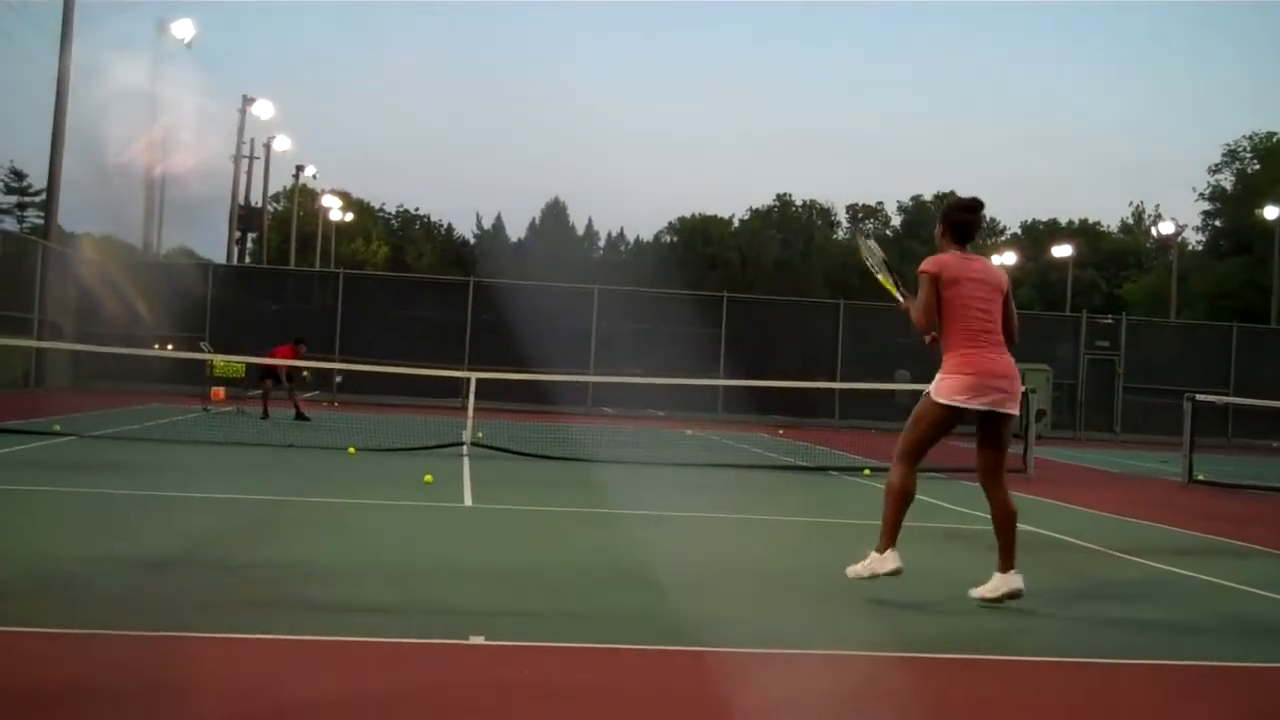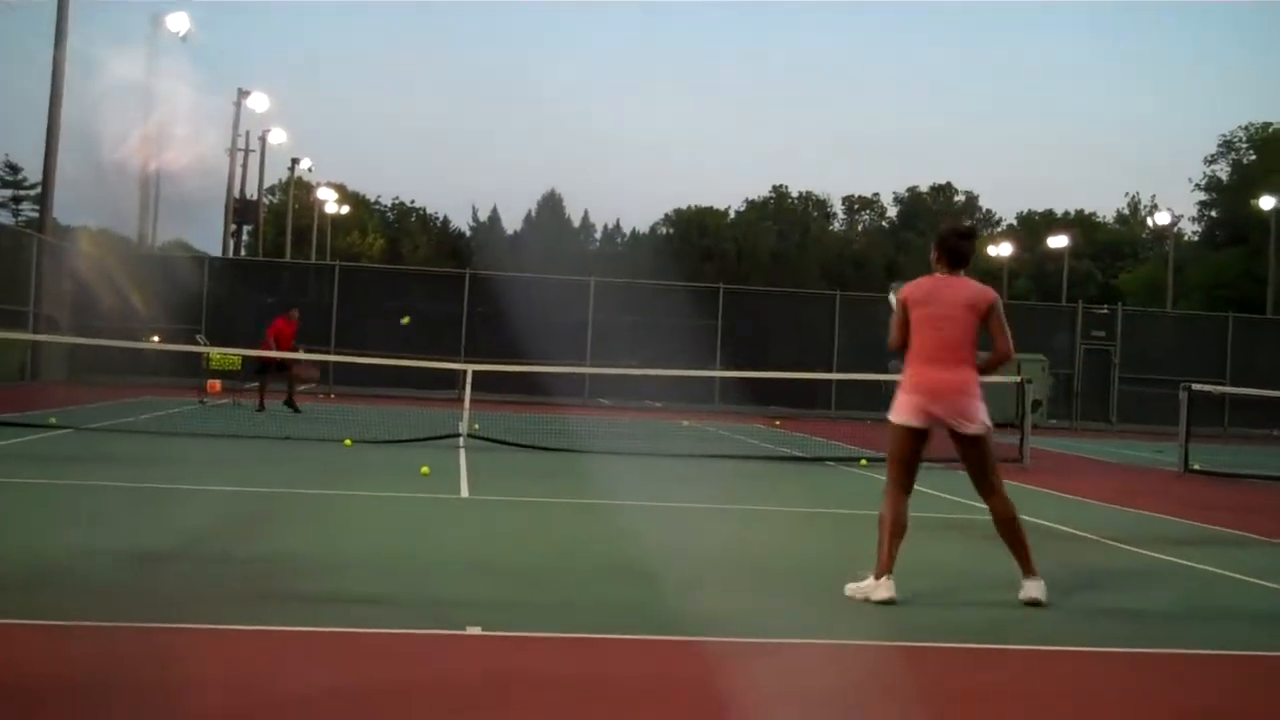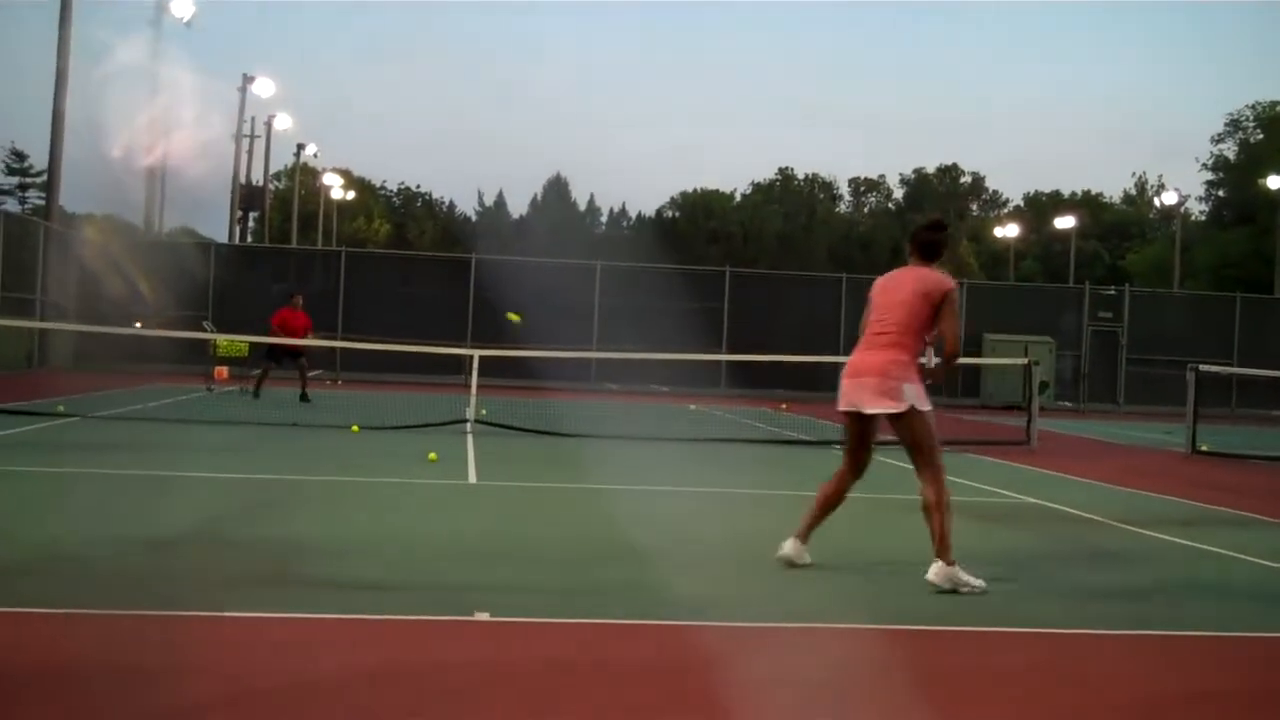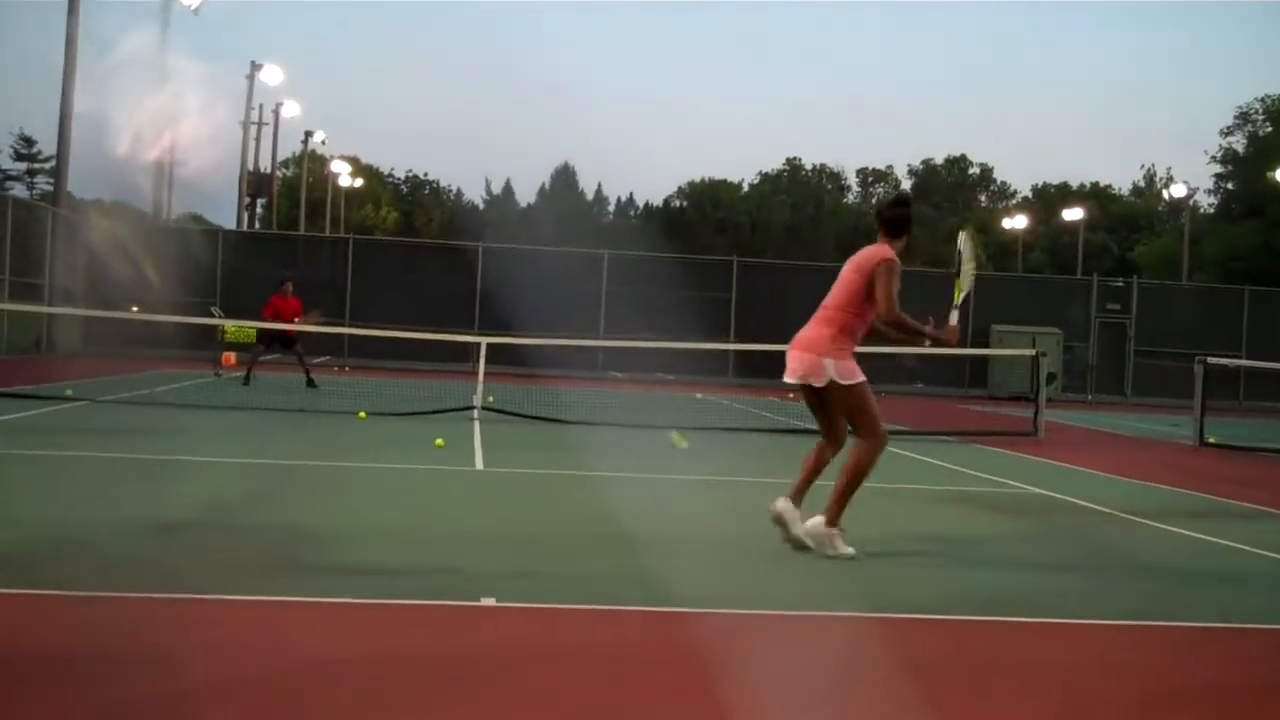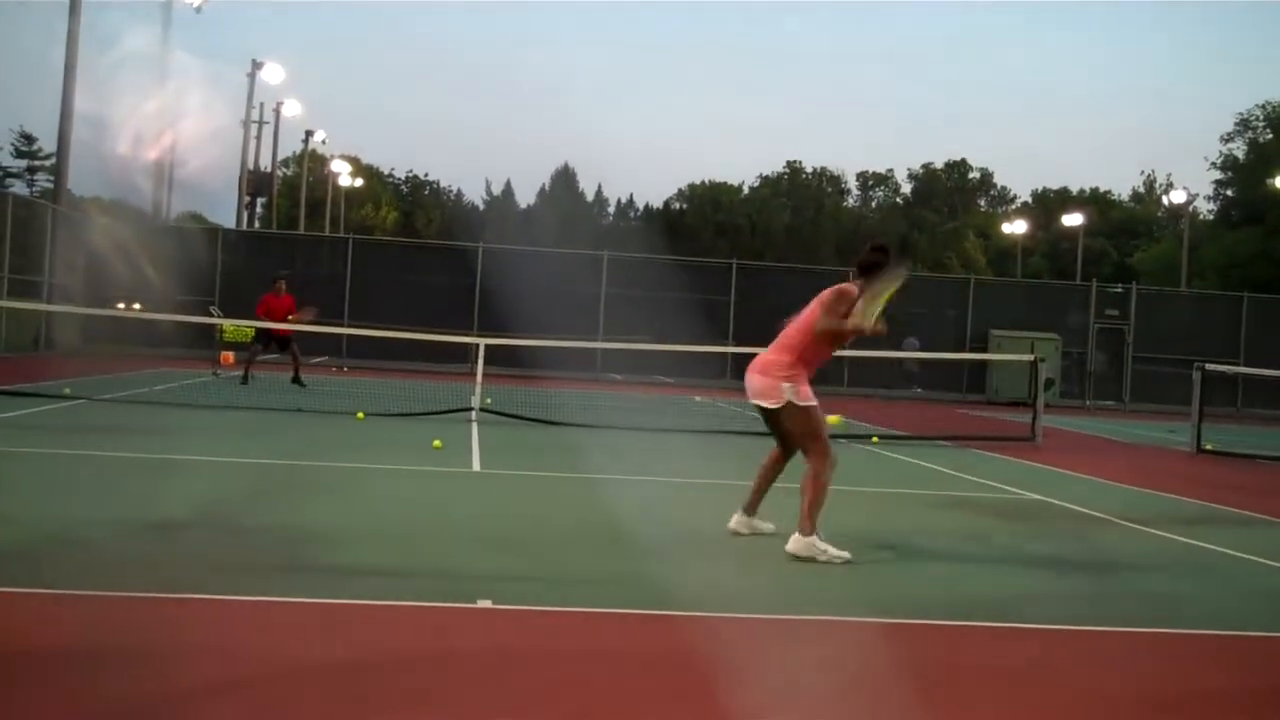
dt=0.3s
person 1, frame 1
left shoulder: (934, 266)
right shoulder: (997, 273)
left elbow: (923, 323)
right elbow: (1011, 335)
left wrist: (914, 308)
left hip: (961, 376)
right hip: (1003, 377)
left knee: (904, 458)
right knee: (993, 480)
left ankle: (886, 551)
right ankle: (1007, 573)
person 1, frame 2
left shoulder: (911, 290)
right shoulder: (986, 295)
left elbow: (895, 344)
right elbow: (1005, 354)
left hip: (916, 392)
right hip: (962, 394)
left knee: (897, 490)
right knee: (992, 492)
left ankle: (882, 579)
right ankle: (1032, 579)
person 1, frame 3
left shoulder: (883, 282)
right shoulder: (944, 285)
right elbow: (952, 346)
right wrist: (940, 368)
left hip: (855, 375)
right hip: (894, 381)
left knee: (852, 467)
right knee: (931, 472)
left ankle: (797, 541)
right ankle: (945, 565)
person 1, frame 4
left shoulder: (862, 256)
right shoulder: (886, 260)
right elbow: (888, 314)
left wrist: (913, 335)
right wrist: (935, 335)
left hip: (804, 349)
right hip: (828, 354)
left knee: (832, 438)
right knee: (873, 438)
left ankle: (791, 505)
right ankle: (827, 524)
person 1, frame 5
left shoulder: (838, 293)
right shoulder: (847, 297)
right elbow: (818, 328)
right wrist: (860, 330)
left hip: (760, 372)
right hip: (784, 379)
left knee: (786, 446)
right knee: (822, 460)
left ankle: (746, 515)
right ankle: (806, 537)
